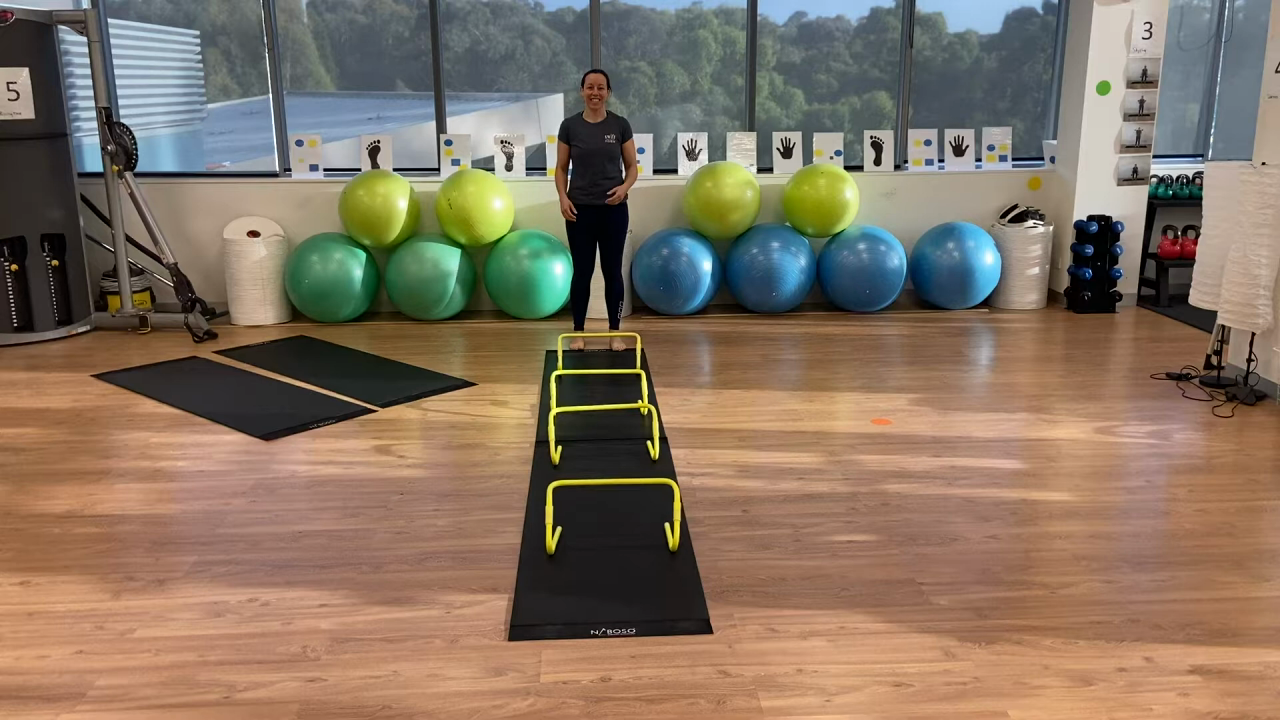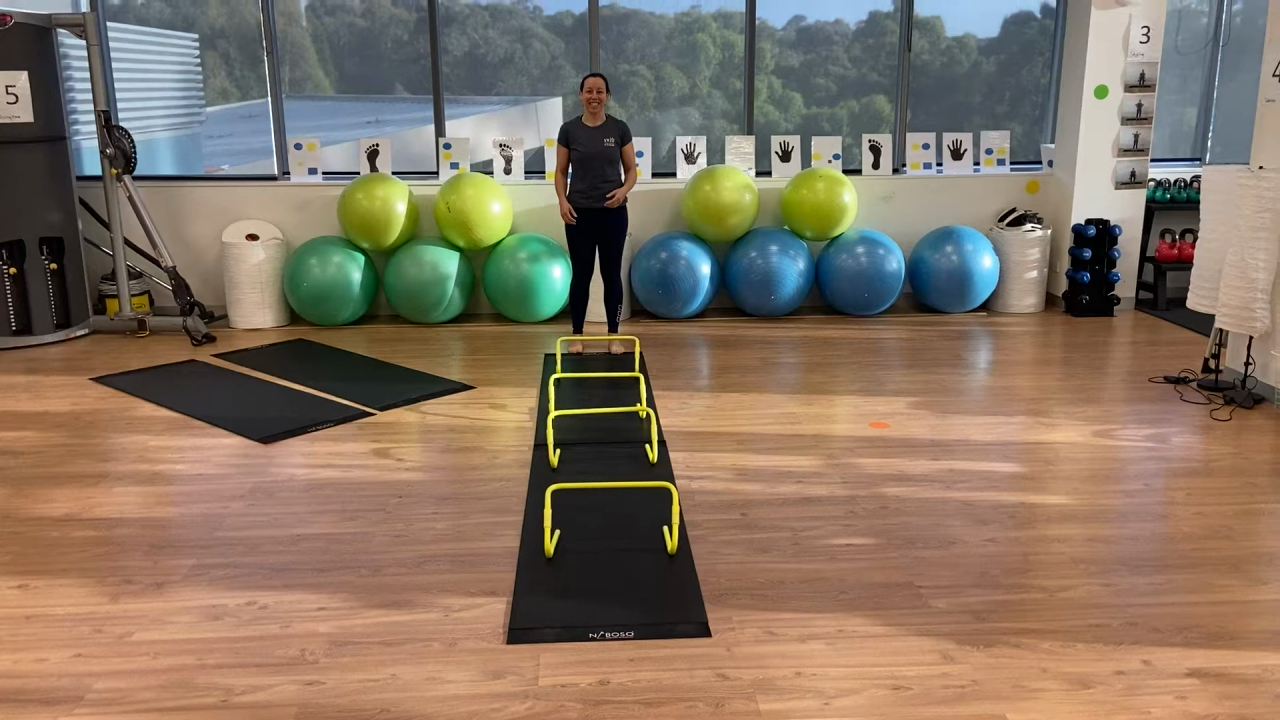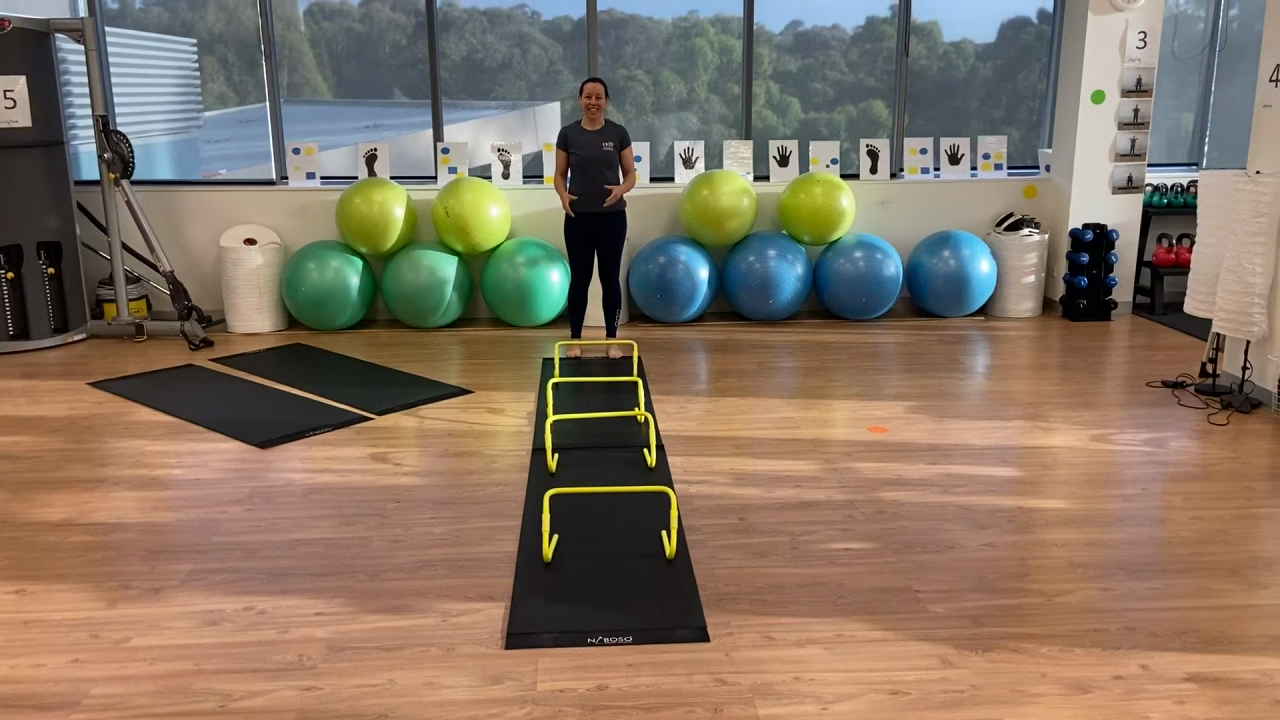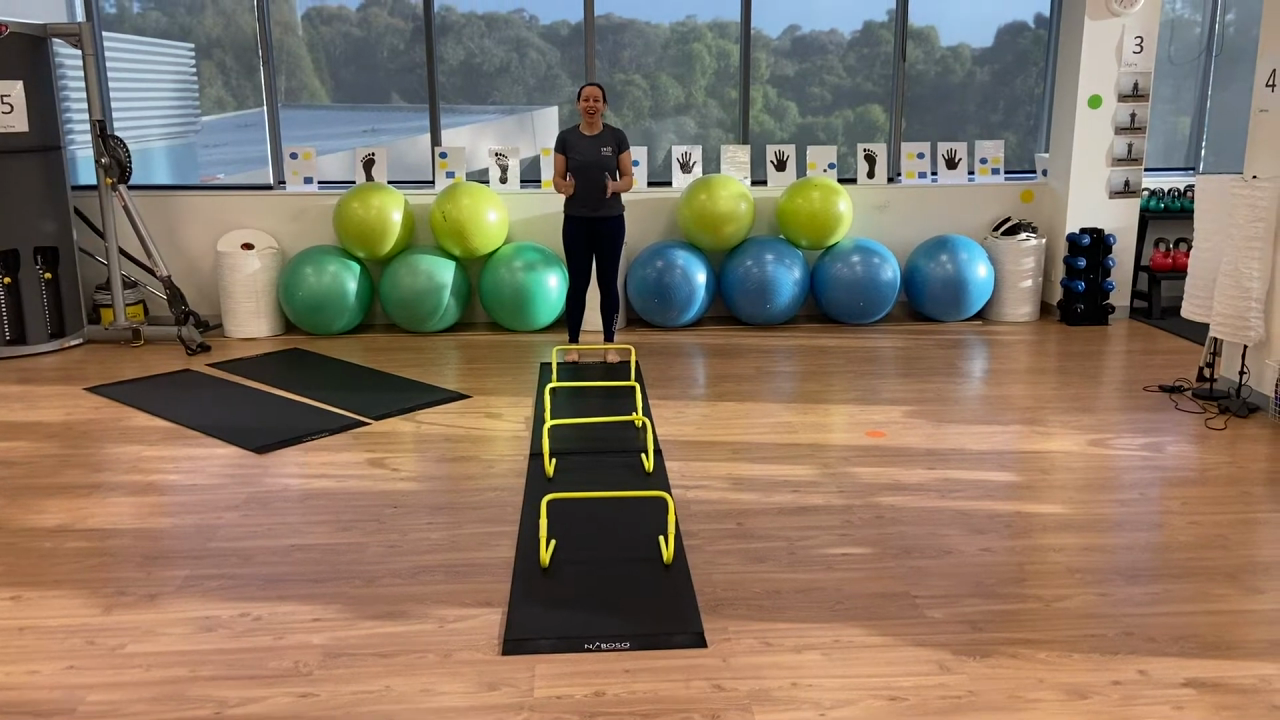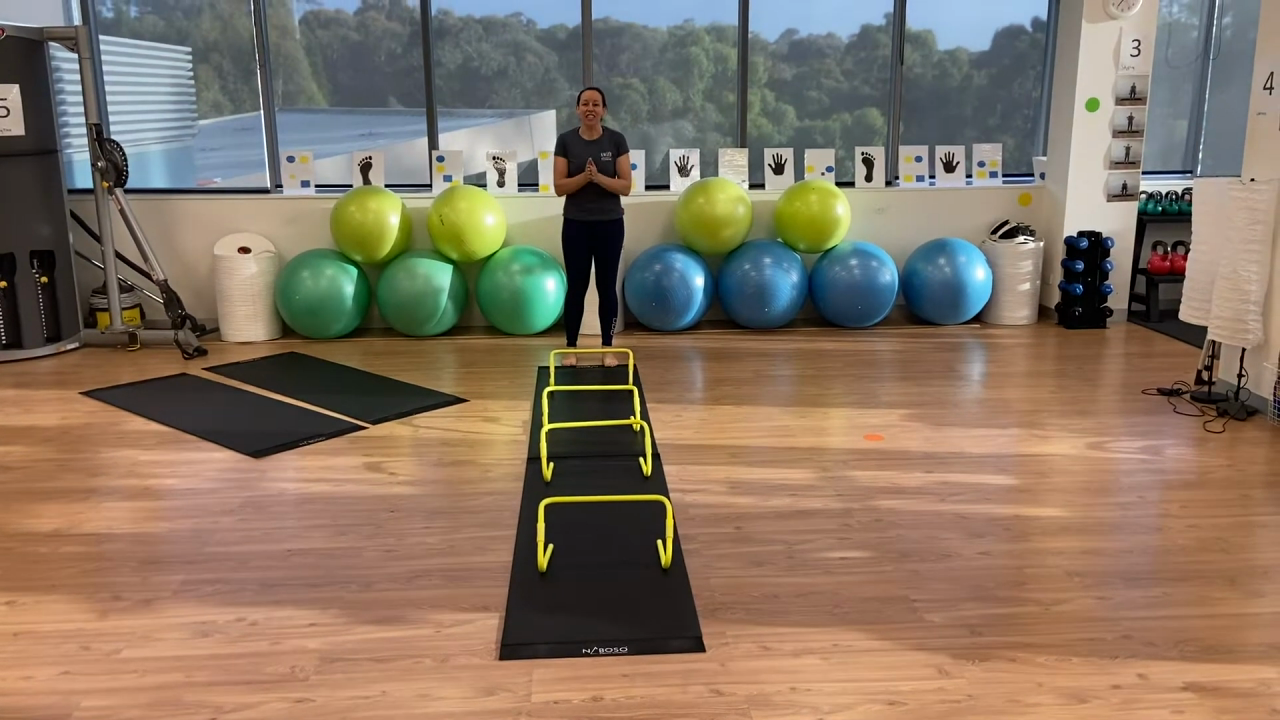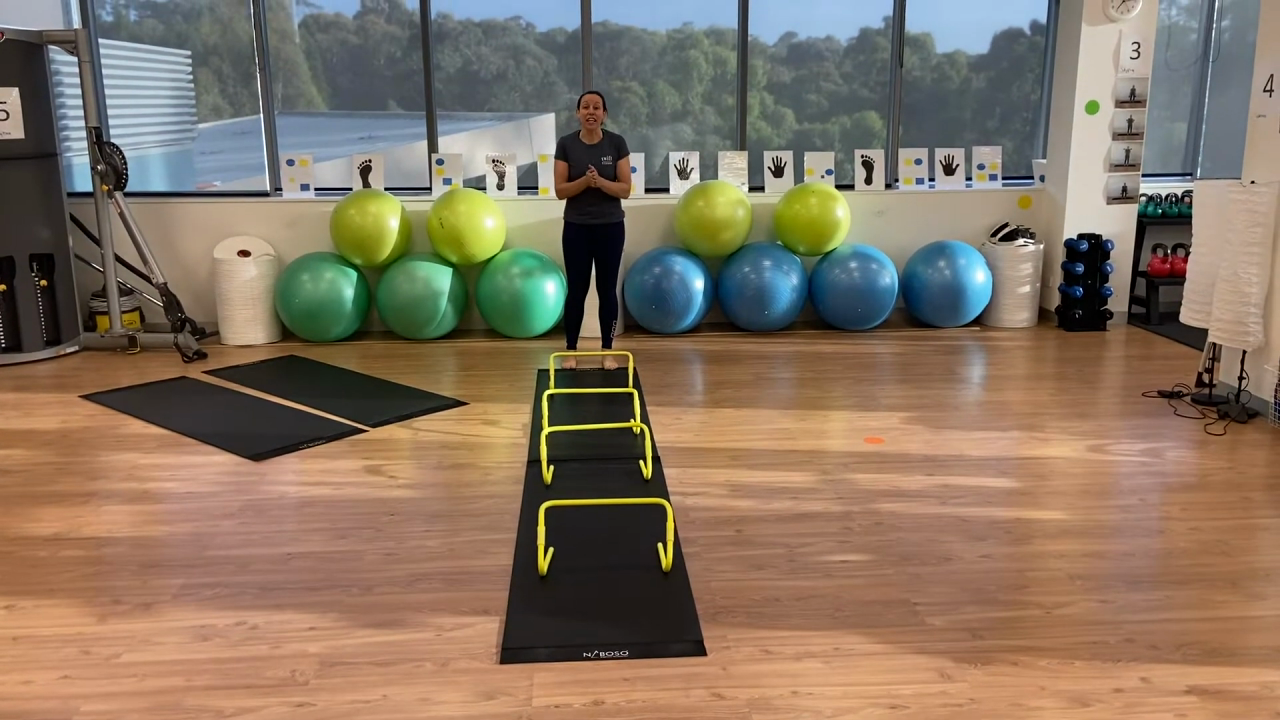
dt=0.4s
person 1, frame 1
left shoulder: (620, 125)
right shoulder: (569, 126)
left elbow: (632, 166)
right elbow: (561, 168)
left wrist: (625, 187)
right wrist: (563, 196)
left hip: (613, 209)
right hip: (580, 209)
left knee: (612, 270)
right knee: (582, 271)
left ankle: (615, 332)
right ankle: (578, 332)
person 1, frame 2
left shoulder: (619, 128)
right shoulder: (569, 129)
left elbow: (631, 170)
right elbow: (561, 172)
left wrist: (624, 190)
right wrist: (562, 200)
left hip: (612, 213)
right hip: (580, 213)
left knee: (611, 274)
right knee: (581, 274)
left ankle: (613, 335)
right ankle: (577, 335)
person 1, frame 3
left shoulder: (618, 132)
right shoulder: (568, 133)
left elbow: (630, 174)
right elbow: (559, 174)
left wrist: (621, 189)
right wrist: (563, 194)
left hip: (612, 216)
right hip: (578, 217)
left knee: (610, 278)
right knee: (579, 278)
left ankle: (612, 339)
right ankle: (575, 339)
person 1, frame 4
left shoulder: (617, 136)
right shoulder: (566, 138)
left elbow: (628, 180)
right elbow: (557, 180)
left wrist: (613, 186)
right wrist: (566, 188)
left hip: (610, 220)
right hip: (576, 221)
left knee: (608, 282)
right knee: (578, 283)
left ankle: (609, 344)
right ankle: (573, 344)
person 1, frame 5
left shoulder: (616, 139)
right shoulder: (565, 140)
left elbow: (626, 186)
right elbow: (559, 186)
left wrist: (598, 177)
right wrist: (584, 176)
left hip: (610, 223)
right hip: (576, 224)
left knee: (607, 286)
right knee: (576, 286)
left ankle: (607, 347)
right ankle: (570, 347)
person 1, frame 6
left shoulder: (617, 143)
right shoulder: (565, 144)
left elbow: (625, 188)
right elbow: (560, 190)
left wrist: (599, 181)
right wrist: (584, 181)
left hip: (610, 226)
right hip: (576, 227)
left knee: (607, 289)
right knee: (576, 289)
left ankle: (607, 350)
right ankle: (570, 350)
